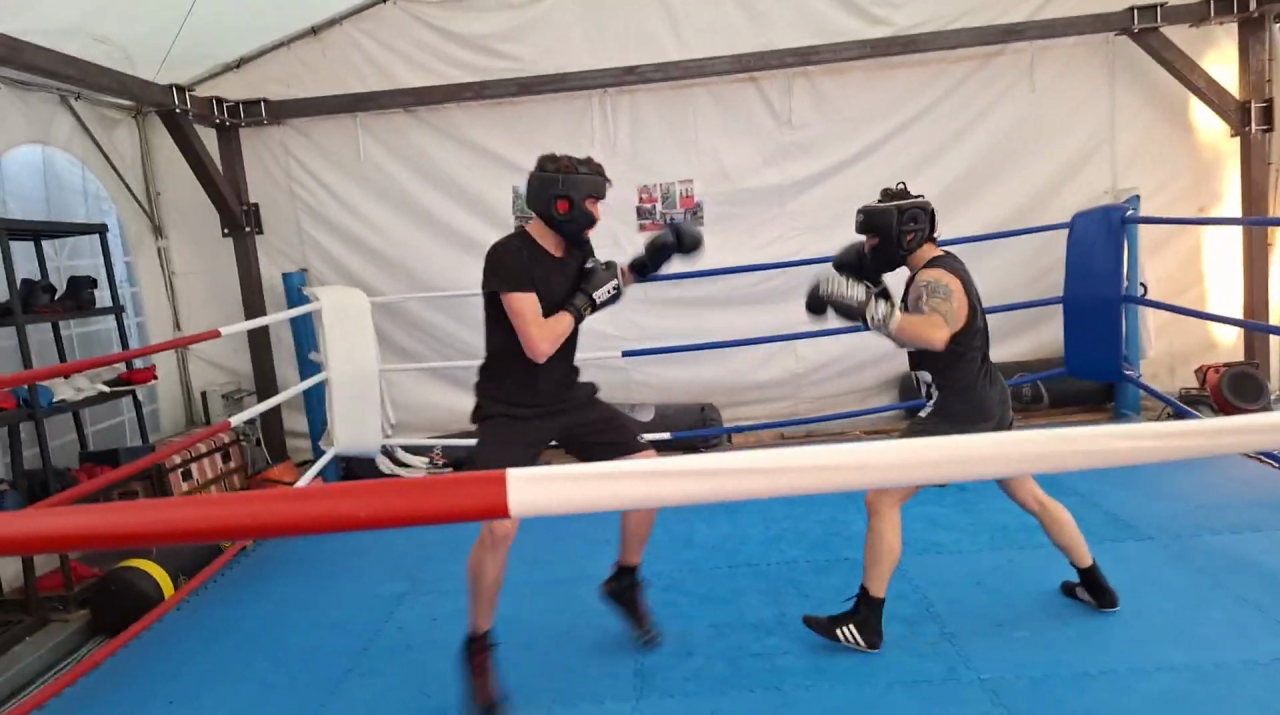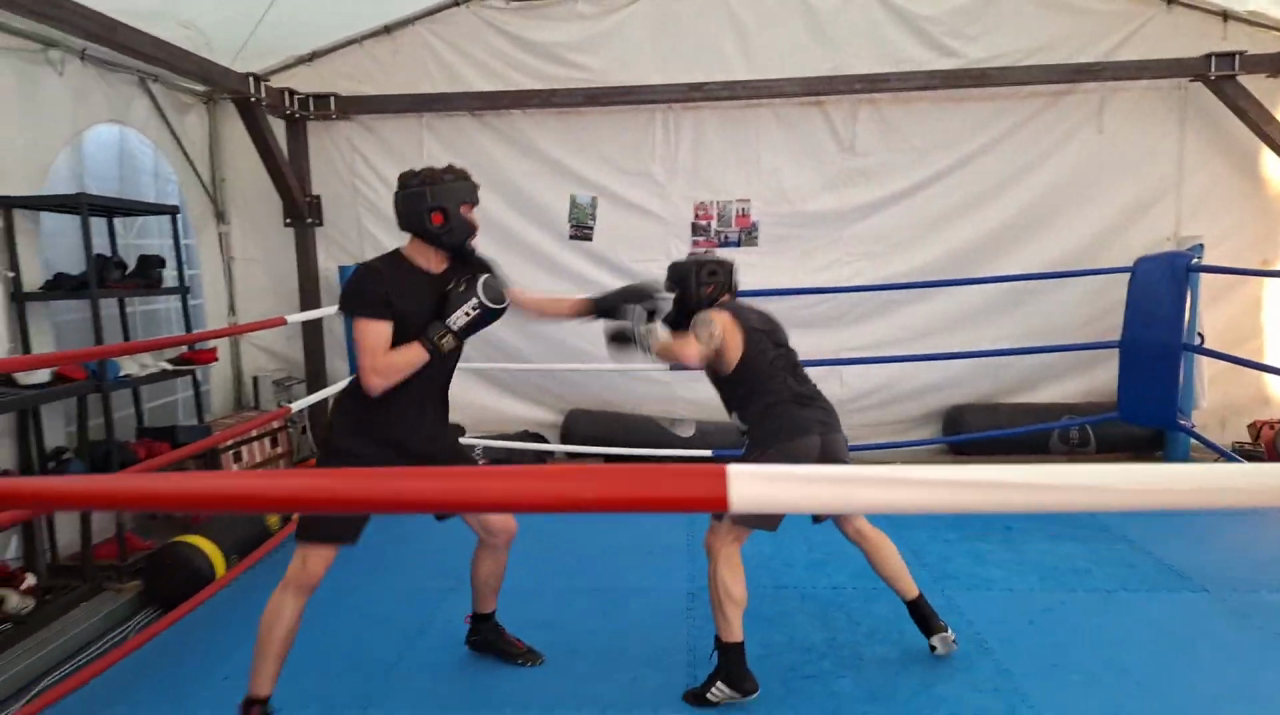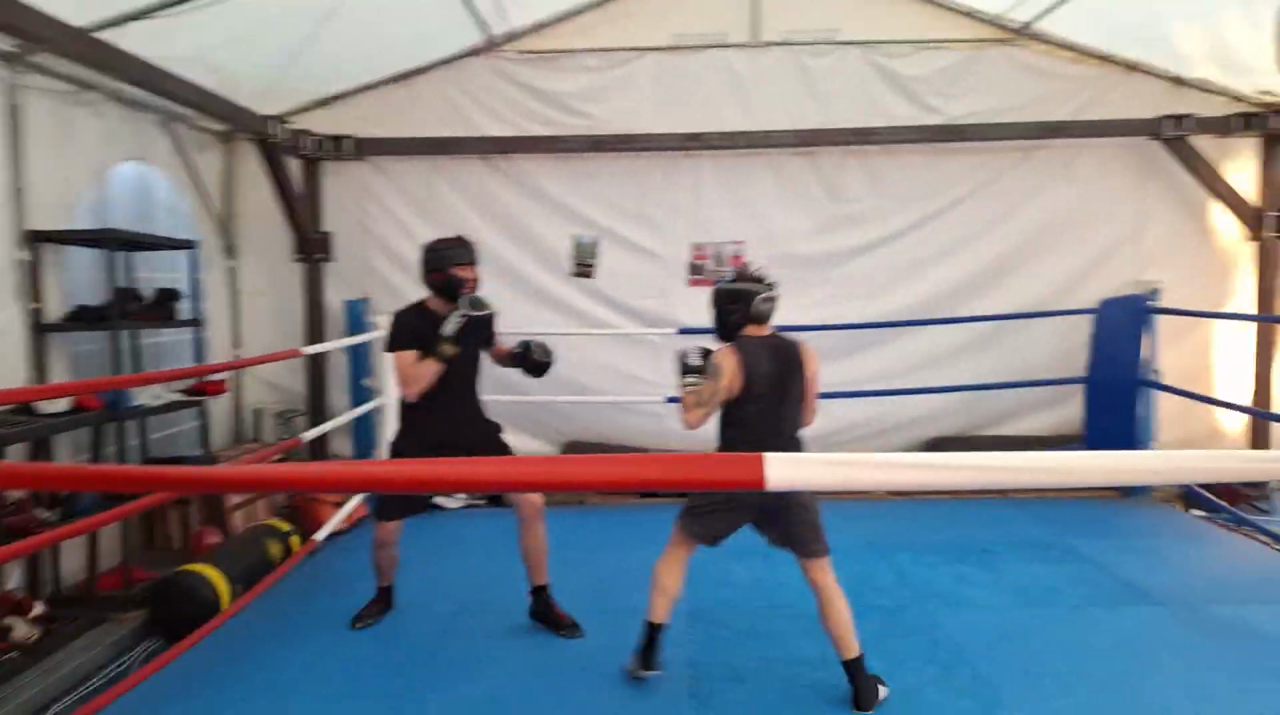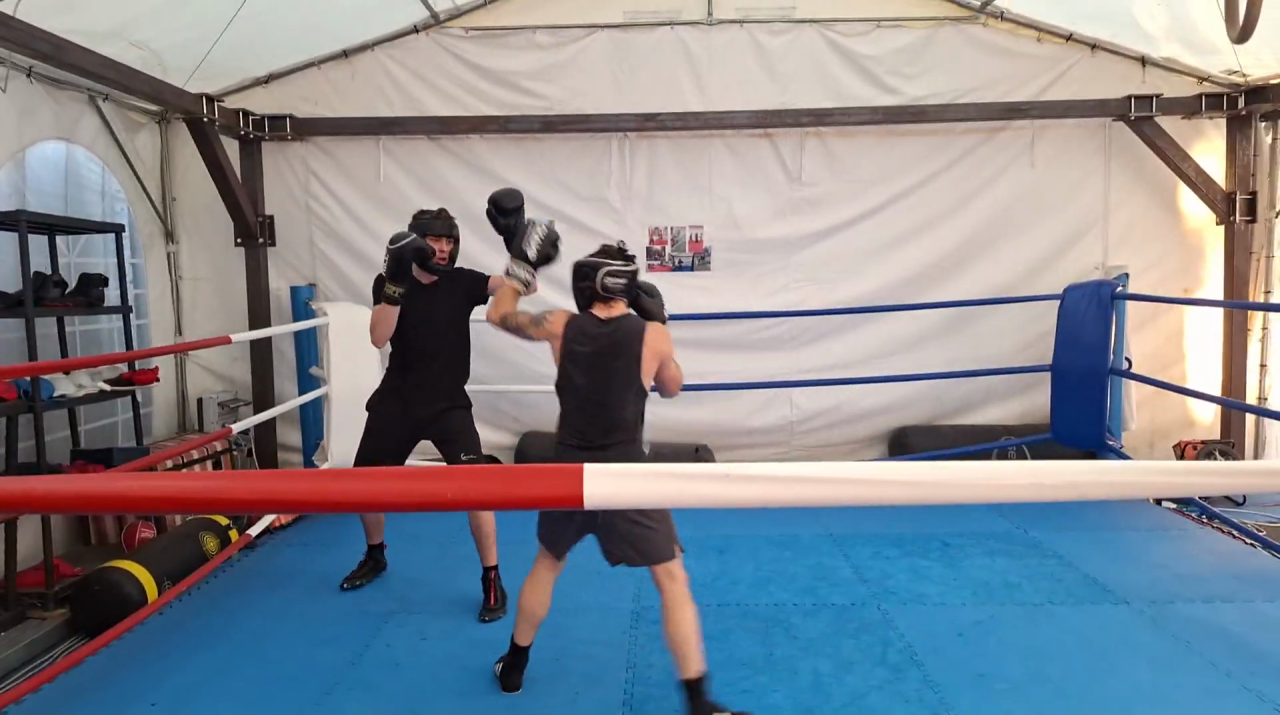
dt=1s
person 1, frame 1
left shoulder: (575, 248)
right shoulder: (508, 256)
left elbow: (609, 282)
right elbow: (537, 347)
left wrist: (648, 259)
right wrist: (586, 297)
left hip: (566, 395)
right hip: (514, 406)
right knee: (499, 530)
left ankle: (626, 580)
right ankle: (480, 644)
person 1, frame 2
left shoulder: (469, 270)
right shoulder: (374, 280)
left elbow: (538, 305)
right elbow: (375, 379)
left wrist: (604, 302)
right wrist: (448, 328)
left hip: (426, 439)
right hip: (359, 442)
left knee: (500, 530)
right knee: (304, 576)
left ankle: (483, 628)
person 1, frame 3
left shoulder: (475, 311)
right shoulder: (408, 322)
left elbow: (498, 353)
right elbow: (410, 389)
left wrist: (521, 356)
right wrist: (448, 341)
left hip: (473, 431)
right hip: (420, 441)
left knee: (531, 504)
right knee: (385, 533)
left ankle: (543, 602)
right ankle: (383, 596)
person 1, frame 4
left shoulder: (462, 282)
right shoulder: (388, 282)
right elbow: (380, 338)
right wrist: (397, 280)
left hip: (448, 404)
right hip: (396, 402)
left ankle: (492, 579)
right ankle: (374, 557)
person 2, frame 1
left shoulder: (934, 279)
right shoulder: (937, 267)
left elbow: (929, 334)
right elbow: (900, 332)
left wrist: (864, 304)
right wrist: (862, 286)
left hip: (955, 412)
right hip: (989, 402)
left knee: (882, 500)
right knee: (1028, 494)
left ankle: (865, 621)
right ankle: (1097, 585)
person 2, frame 2
left shoulder: (713, 318)
right shoulder: (756, 320)
left elbow: (688, 354)
left wrist: (644, 335)
right wrist: (672, 330)
left hip: (781, 445)
right hip: (823, 430)
left knee: (721, 544)
right knee: (859, 529)
left ankle: (734, 671)
right ankle: (930, 621)
person 2, frame 3
left shoulder: (727, 357)
right shoulder: (801, 353)
left elbow: (693, 419)
left wrist: (694, 376)
left knee: (677, 548)
right knee: (821, 575)
left ankle: (649, 652)
person 2, frame 4
left shoulder: (561, 325)
right shoulder: (654, 335)
left elbow: (499, 314)
right elbow: (670, 387)
left wrist: (519, 260)
left knee: (545, 565)
right knee: (673, 582)
left ankle: (514, 666)
